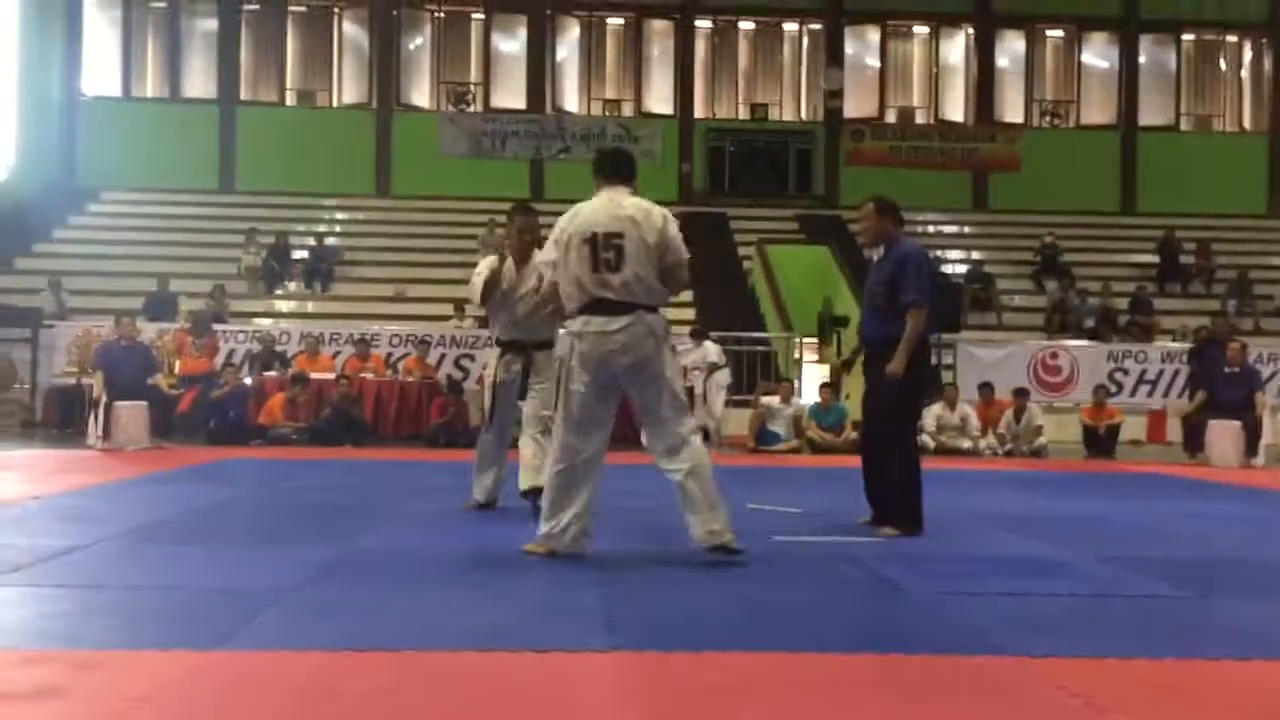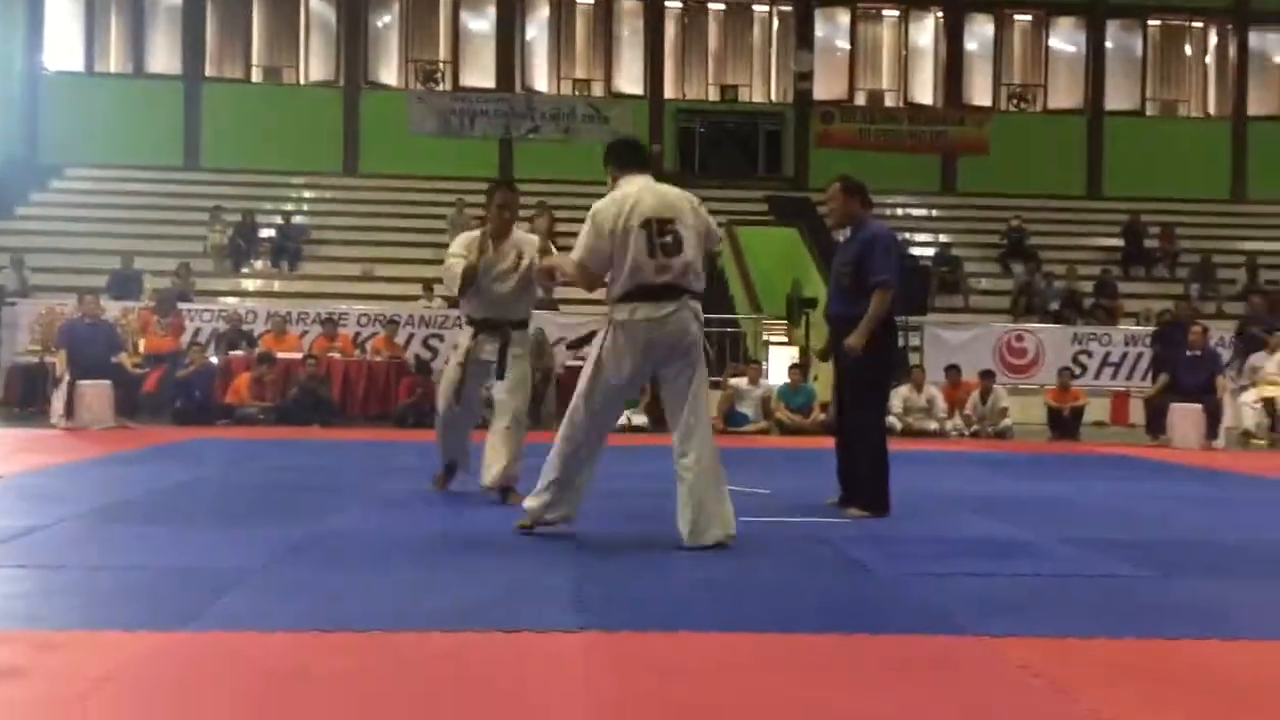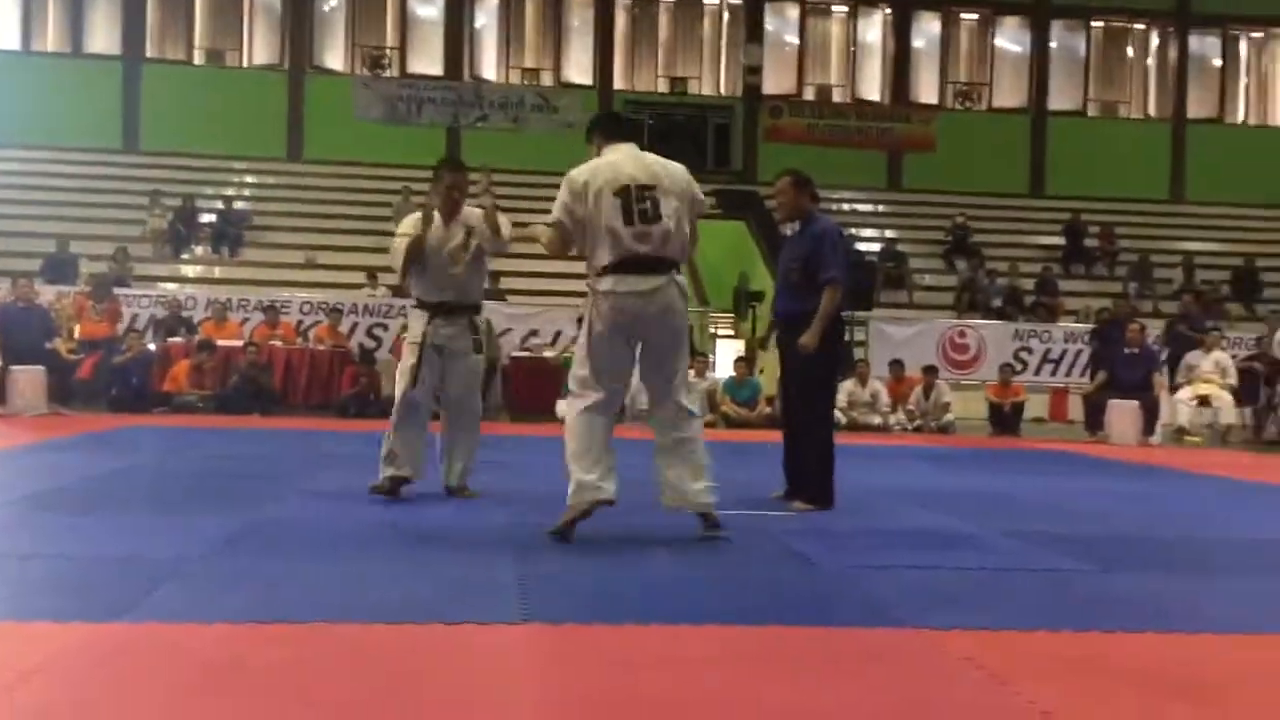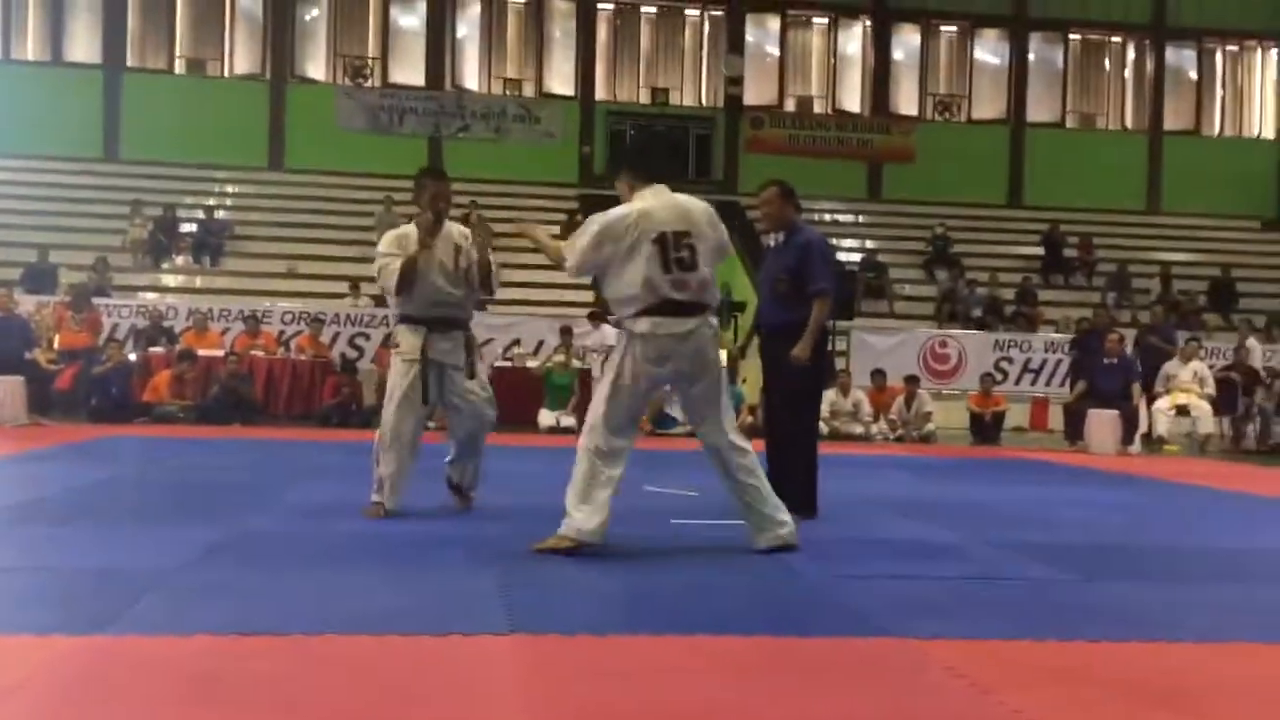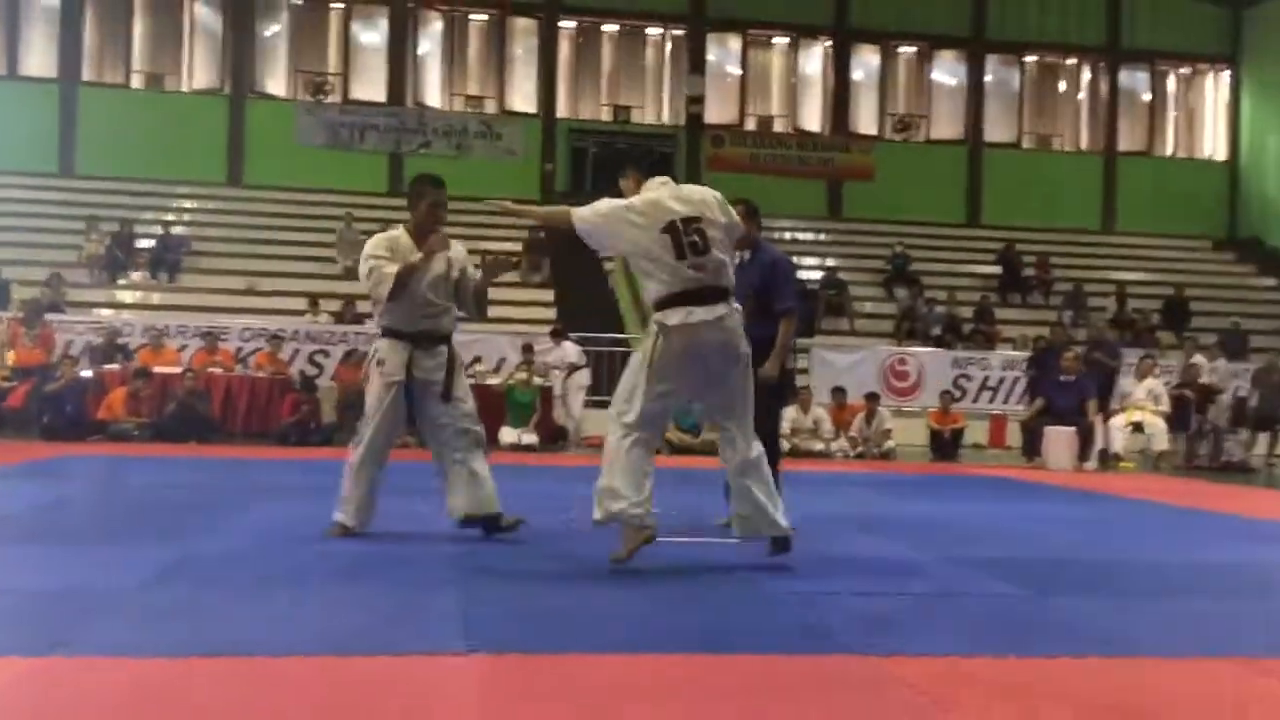
dt=0.2s
person 1, frame 1
left shoulder: (570, 219)
right shoulder: (655, 216)
left elbow: (554, 286)
right elbow: (678, 281)
left hip: (588, 334)
right hip: (641, 331)
left knee: (574, 441)
right knee: (676, 433)
left ankle: (556, 536)
right ankle: (712, 529)
person 1, frame 2
left shoulder: (607, 207)
right shoulder: (688, 202)
left elbow: (586, 278)
right elbow: (706, 254)
left wrist: (557, 265)
left hip: (631, 320)
right hip: (683, 318)
left knee: (585, 421)
right knee: (693, 429)
left ankle: (545, 507)
right ankle: (707, 528)
person 1, frame 3
left shoulder: (584, 175)
right shoulder: (676, 172)
left elbow: (560, 245)
right elbow: (690, 235)
left wrist: (540, 232)
left hip: (613, 293)
right hip: (666, 291)
left knee: (590, 396)
right knee: (674, 402)
left ankle: (588, 491)
right ankle: (696, 498)
person 1, frame 4
left shoulder: (617, 219)
right shoulder: (701, 210)
left elbow: (570, 263)
right elbow: (719, 253)
left wrist: (538, 236)
left hip: (649, 335)
right hip: (699, 332)
left knee: (604, 433)
right knee: (723, 436)
left ankle: (579, 529)
right ankle: (775, 528)
person 1, frame 5
left shoulder: (627, 211)
right shoulder: (709, 197)
left elbow: (564, 218)
right elbow: (734, 235)
left wrist: (513, 209)
left hip: (675, 327)
right hip: (724, 319)
left knee: (632, 424)
right knee: (736, 428)
left ankle: (635, 520)
right ankle: (767, 525)
person 2, frame 1
right shoulder: (492, 264)
right elbow: (482, 298)
right wrist: (501, 261)
left hip: (540, 359)
right hip: (505, 358)
left knee: (538, 423)
right knee: (493, 428)
left ankle: (536, 487)
right ankle: (485, 492)
person 2, frame 2
left shoulder: (530, 244)
right shoulder: (467, 242)
right elbow: (458, 284)
right wrist: (480, 252)
left hip: (513, 340)
right hip: (476, 336)
left knee: (510, 410)
right knee: (453, 406)
left ankle: (503, 481)
right ankle: (452, 462)
person 2, frame 3
left shoulder: (478, 220)
right shoulder: (414, 222)
left elbow: (500, 242)
right elbow: (403, 266)
left wrist: (489, 202)
right wrist: (425, 225)
left hip: (465, 326)
right hip: (425, 323)
left knee: (464, 406)
right knee: (409, 398)
left ankle: (456, 478)
right ankle: (395, 473)
person 2, frame 4
left shoulder: (463, 238)
right shoulder: (396, 239)
left elbow: (483, 289)
right elbow: (396, 287)
left wrist: (483, 256)
right wrist: (421, 247)
left hip: (457, 341)
right hip: (414, 340)
left knee: (478, 414)
right knee: (399, 420)
left ankle: (460, 478)
right ankle: (383, 496)
person 2, frame 5
left shoulder: (454, 252)
right shoulder: (382, 244)
left elbow: (472, 306)
right elbow: (384, 288)
left wrist: (486, 279)
right wrist: (423, 257)
left hip: (440, 357)
right hip: (396, 354)
left knee: (463, 432)
right knee: (374, 438)
left ankle: (484, 513)
right ankle: (348, 517)
person 3, frame 1
left shoulder: (910, 255)
right shoulder: (884, 259)
left elbow: (917, 311)
left wrist: (901, 358)
right wrist: (858, 354)
left hip: (902, 361)
right hip: (880, 360)
left knee: (898, 438)
right knee: (873, 438)
left ankle: (905, 518)
right ankle: (884, 511)
person 3, frame 2
left shoulder: (878, 237)
right shoulder: (850, 241)
left elbow: (884, 291)
left wrist: (861, 334)
right wrist: (833, 338)
left hip: (869, 341)
right hip: (848, 341)
left knee: (866, 420)
right knee: (846, 420)
left ankle: (872, 500)
right ankle: (852, 492)
person 3, frame 3
left shoulder: (826, 232)
right shoulder: (794, 237)
left elbow: (834, 288)
left wrist: (815, 332)
right wrist: (770, 330)
left hip: (815, 339)
right hip: (793, 335)
left knee: (814, 416)
right knee: (793, 415)
left ankle: (817, 493)
right ankle: (797, 487)
person 3, frame 4
left shoulder: (812, 243)
right shoulder: (775, 249)
left elbow: (823, 298)
left wrist: (808, 344)
right wrist: (748, 339)
left hip: (798, 349)
right hip: (774, 345)
left knee: (797, 427)
right knee: (776, 425)
left ankle: (800, 502)
right ankle: (780, 496)
person 3, frame 5
left shoulder: (775, 262)
right shoulder: (735, 266)
left elbow: (789, 316)
left wrist: (776, 362)
left hip: (763, 364)
left knee: (760, 439)
